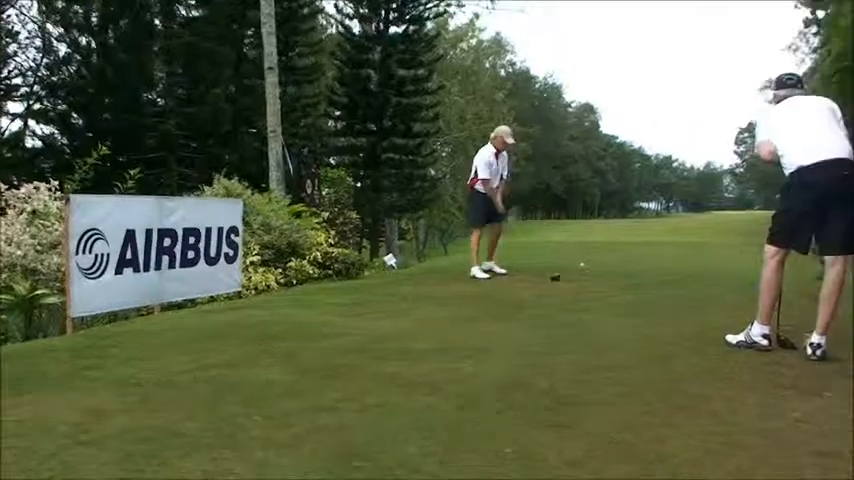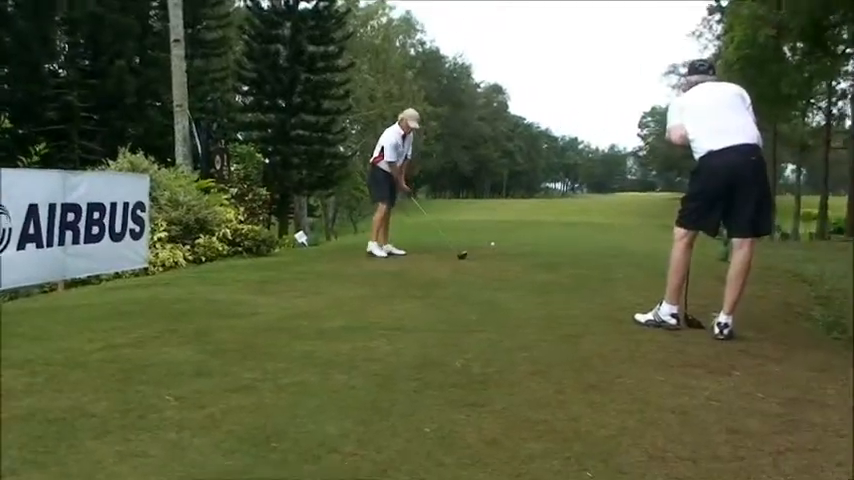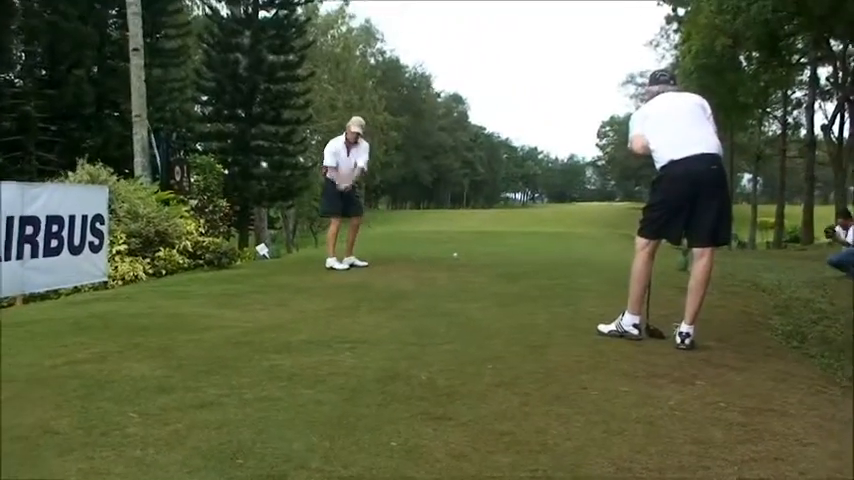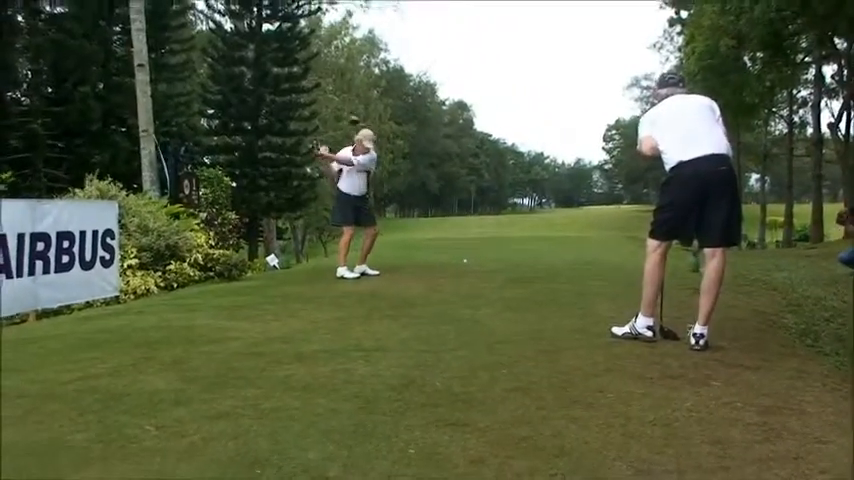
dt=0.5s
person 1, frame 1
left shoulder: (771, 115)
right shoulder: (827, 103)
left elbow: (766, 153)
left hip: (805, 177)
left knee: (775, 252)
left ankle: (761, 332)
right ankle: (817, 341)
person 1, frame 2
left shoulder: (681, 100)
right shoulder: (736, 90)
left elbow: (677, 137)
right elbow: (754, 126)
left hip: (714, 161)
right hip: (750, 157)
left knee: (683, 234)
right knee: (744, 241)
left ankle: (668, 311)
right ankle: (725, 321)
person 1, frame 3
left shoulder: (643, 111)
right shoulder: (697, 100)
left elbow: (639, 147)
right elbow: (714, 137)
left hip: (675, 170)
right hip: (711, 166)
left knee: (645, 243)
right knee: (704, 251)
left ankle: (631, 321)
right ankle: (686, 331)
person 1, frame 4
left shoulder: (652, 114)
right shoulder: (706, 102)
left elbow: (648, 148)
right elbow: (724, 139)
left hip: (684, 172)
right hip: (721, 167)
left knee: (656, 245)
right knee: (716, 251)
left ankle: (644, 323)
right ankle: (700, 331)
person 2, frame 1
left shoulder: (503, 155)
right shoulder: (484, 155)
left elbow: (503, 178)
right elbow: (485, 183)
left wrist: (499, 198)
right wrist: (497, 203)
left hip: (491, 196)
right hip: (478, 195)
left knee: (497, 229)
right knee: (478, 231)
left ankle: (489, 262)
right ankle: (475, 267)
person 2, frame 2
left shoulder: (409, 136)
right shoulder: (391, 136)
left elbow: (406, 159)
right elbow: (392, 164)
left wrist: (402, 179)
right wrist: (401, 184)
left hip: (390, 175)
right hip: (379, 173)
left knee: (387, 210)
right knee: (383, 207)
left ankle: (386, 245)
right ankle: (372, 244)
person 2, frame 3
left shoulder: (364, 146)
right shoulder: (334, 144)
left elbow: (361, 167)
right elbow: (330, 169)
left wrist: (349, 182)
right wrist: (339, 183)
left hip: (350, 187)
right hip: (332, 186)
left knee: (356, 222)
right knee: (336, 222)
left ankle: (349, 257)
right ankle: (331, 259)
person 2, frame 4
left shoulder: (371, 156)
right shoulder: (344, 152)
left elbow: (350, 162)
right elbow: (334, 172)
left wrist: (329, 156)
right wrist: (326, 158)
left hip: (361, 198)
right hip: (344, 197)
left knee: (372, 231)
right knee: (349, 232)
left ankle: (361, 266)
right ankle: (342, 268)
